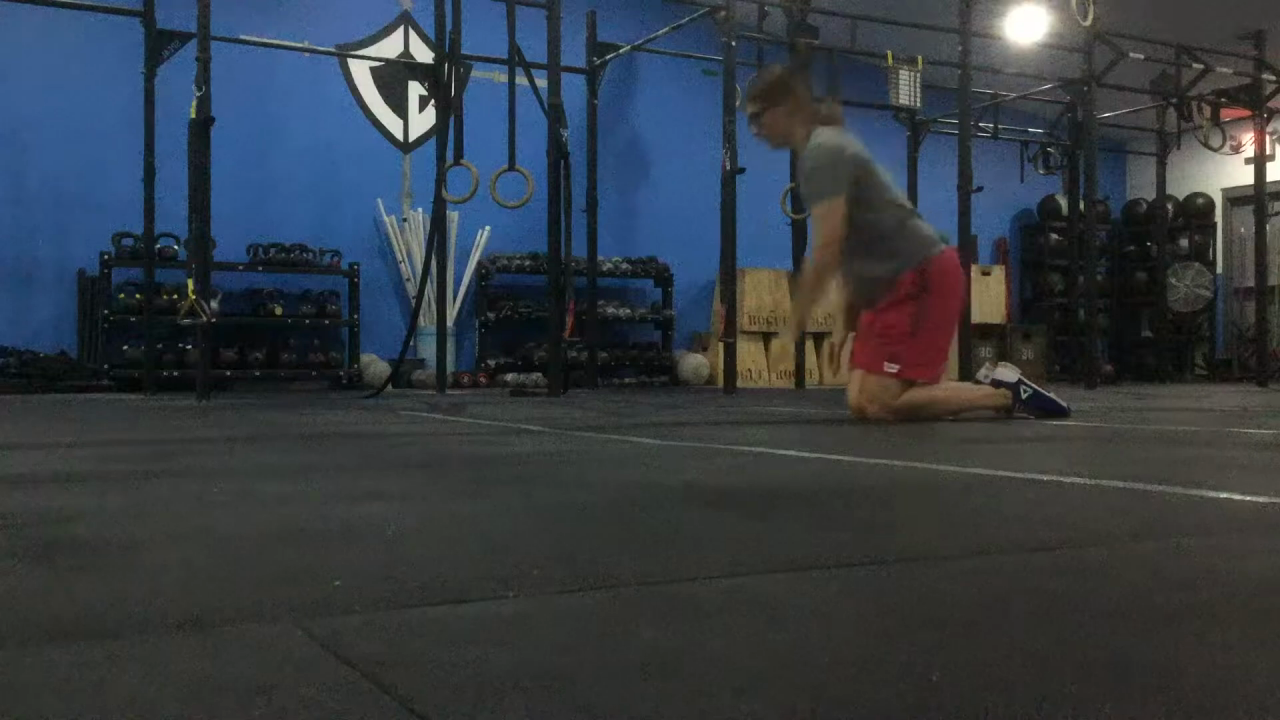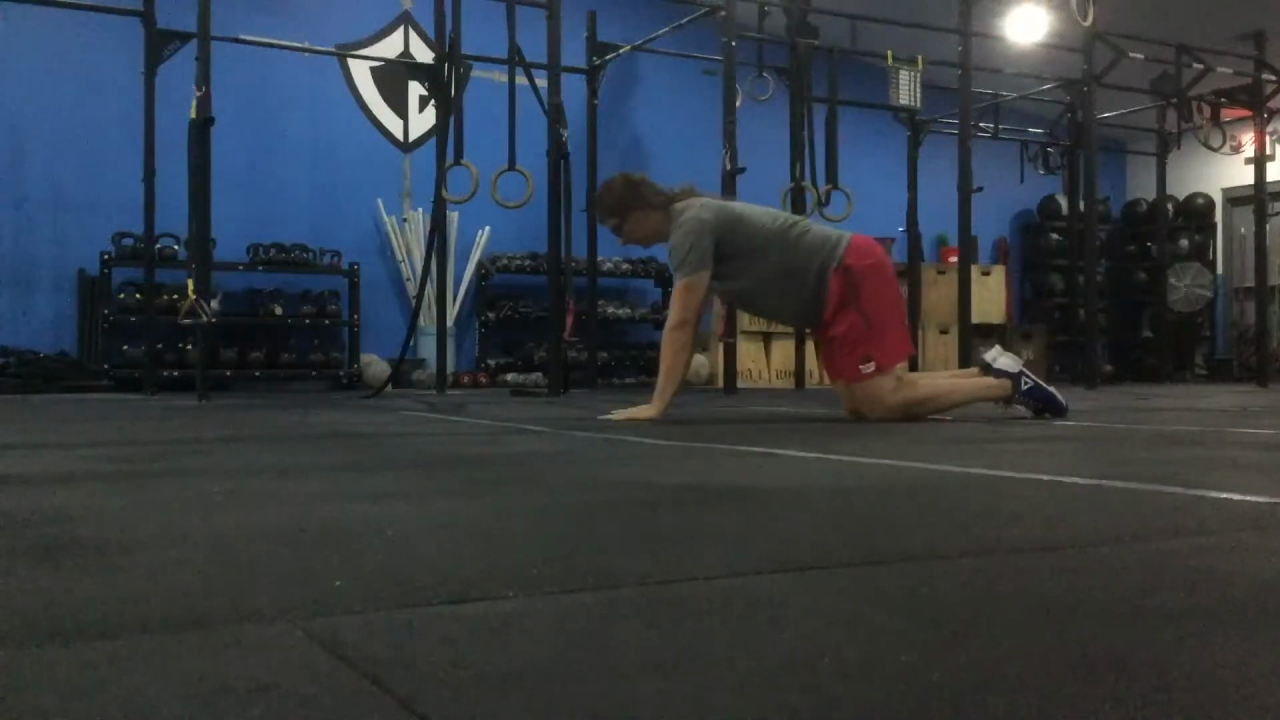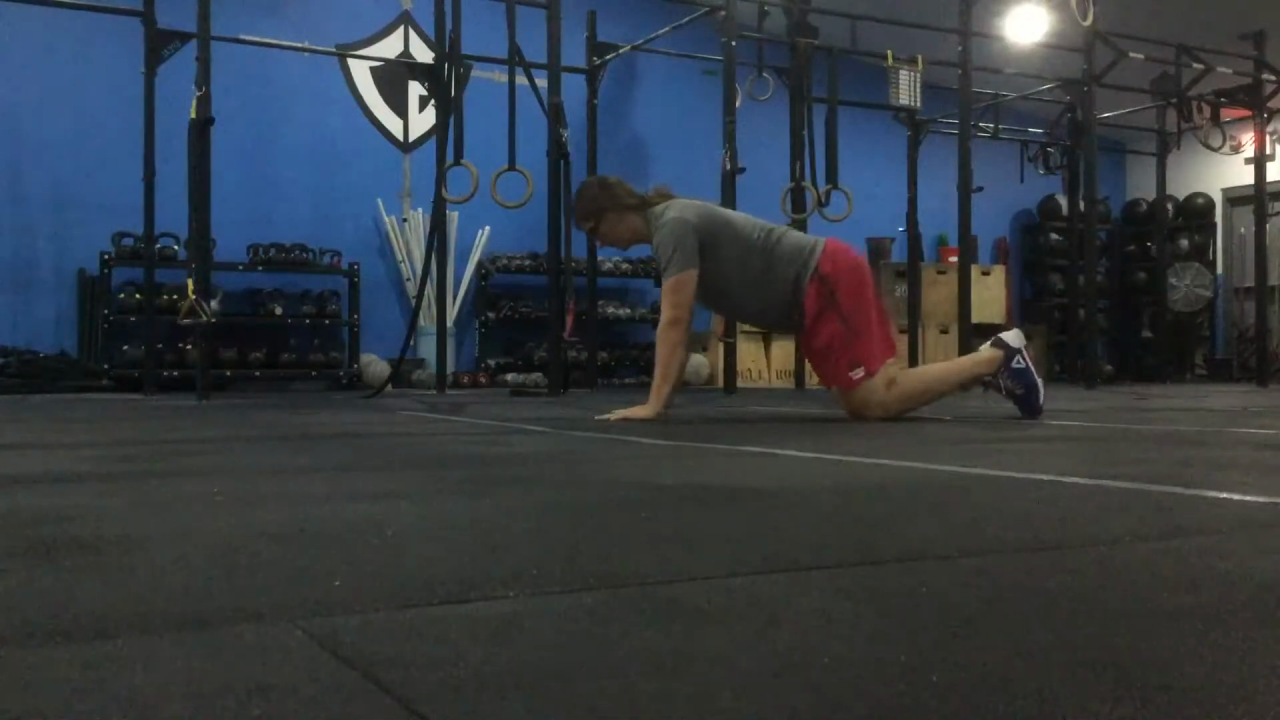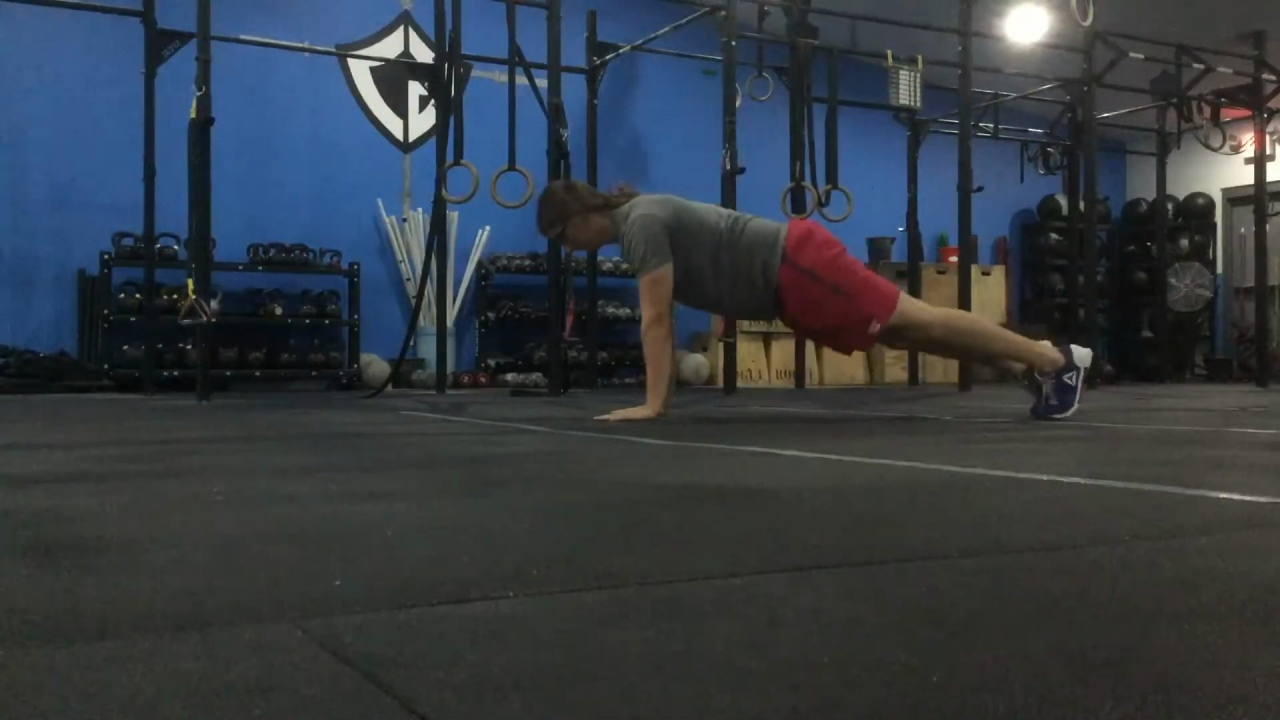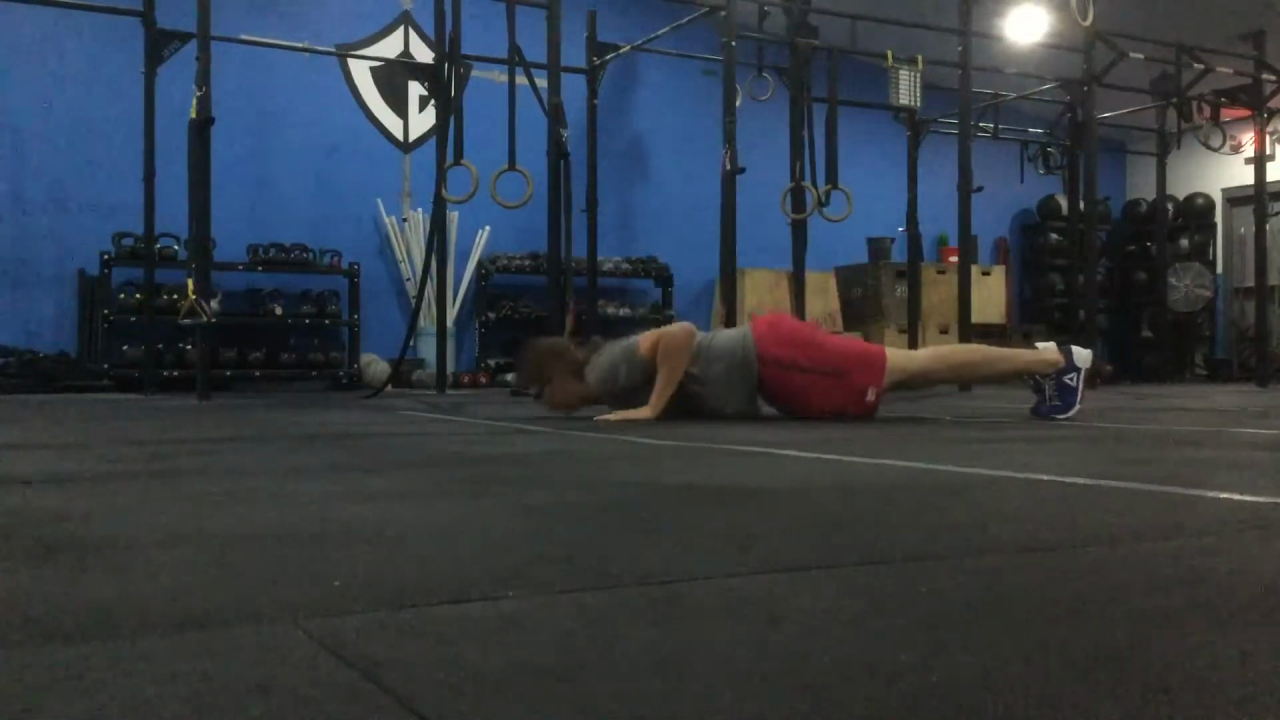
dt=1s
person 1, frame 1
left shoulder: (823, 152)
right shoulder: (822, 153)
left elbow: (825, 251)
right elbow: (847, 255)
left wrist: (792, 328)
right wrist: (846, 324)
left hip: (922, 280)
right hip: (894, 286)
left knee: (878, 404)
right knee: (860, 401)
left ankle: (1006, 393)
right ankle: (987, 385)
person 1, frame 2
left shoulder: (690, 226)
right shoulder: (697, 225)
left elbow: (680, 323)
right elbow: (691, 323)
left wrist: (657, 405)
right wrist: (661, 393)
left hip: (854, 273)
right hip: (841, 285)
left knee: (880, 402)
right knee: (860, 402)
left ankle: (1006, 383)
right ankle: (989, 372)
person 1, frame 3
left shoulder: (673, 225)
right shoulder: (673, 225)
left elbow: (674, 321)
right elbow: (679, 323)
left wrist: (653, 404)
right wrist: (662, 397)
left hip: (828, 279)
right hip: (818, 290)
left knee: (876, 402)
right knee: (866, 400)
left ankle: (999, 356)
right ankle: (989, 367)
person 1, frame 4
left shoulder: (641, 224)
right shoulder: (640, 220)
left elbow: (656, 319)
right elbow: (662, 319)
left wrist: (653, 404)
right wrist: (660, 395)
left hip: (797, 263)
right hip: (790, 273)
left knee: (917, 321)
right knee: (905, 334)
left ankle: (1056, 361)
right ankle: (1030, 366)
person 1, frame 5
left shoulder: (606, 373)
right shoulder: (606, 359)
left elbow: (680, 334)
left wrist: (652, 408)
right wrist: (656, 401)
left hip: (771, 361)
right hip: (764, 347)
left knee: (914, 368)
right knee: (910, 366)
left ankle: (1055, 361)
right ankle: (1037, 357)
